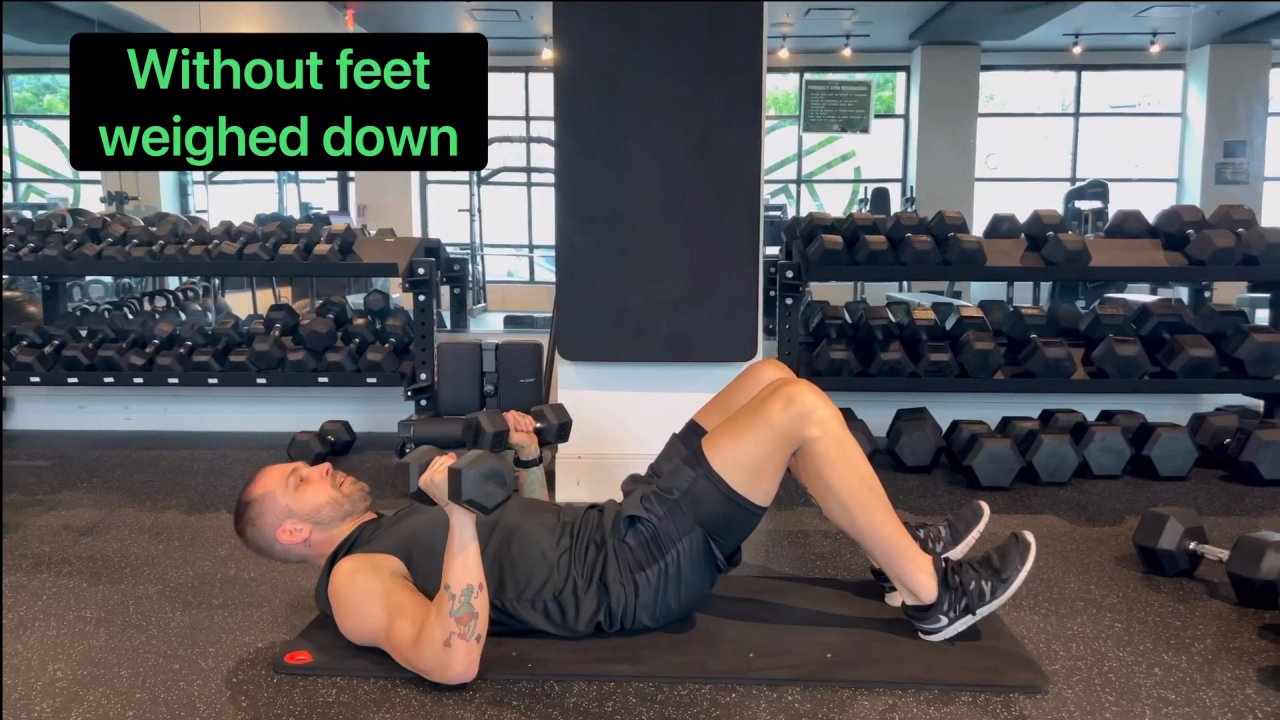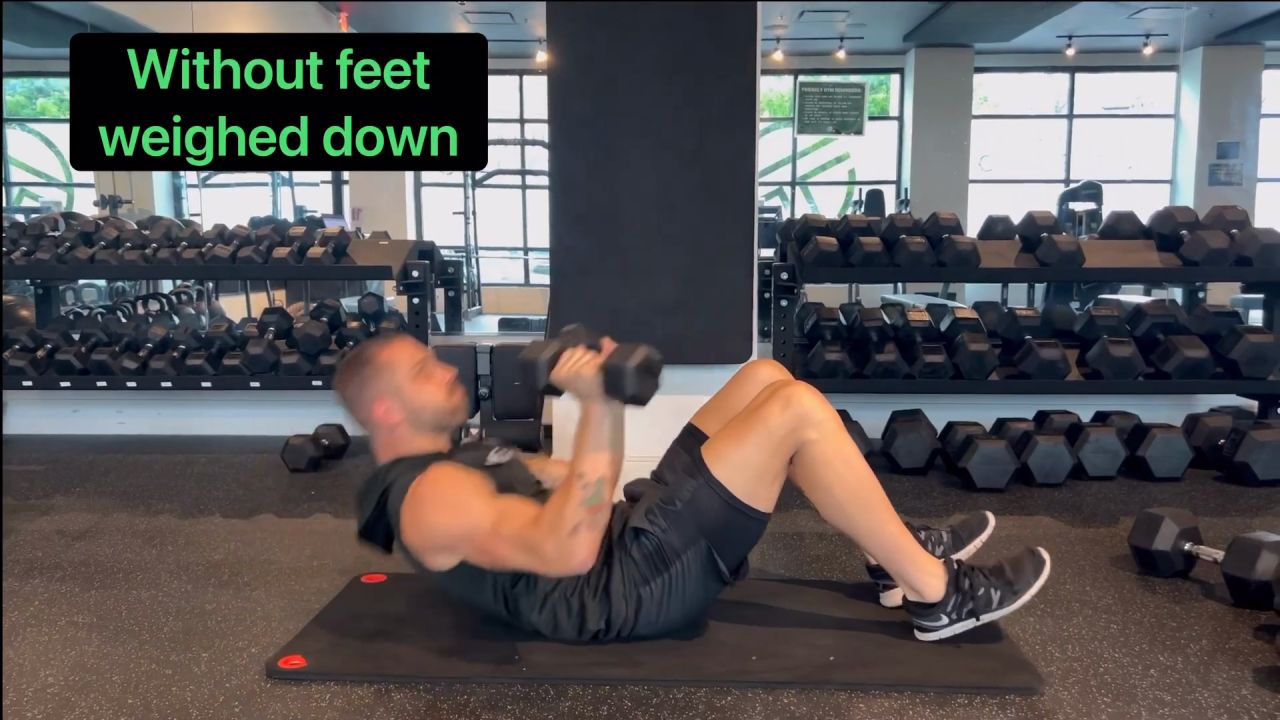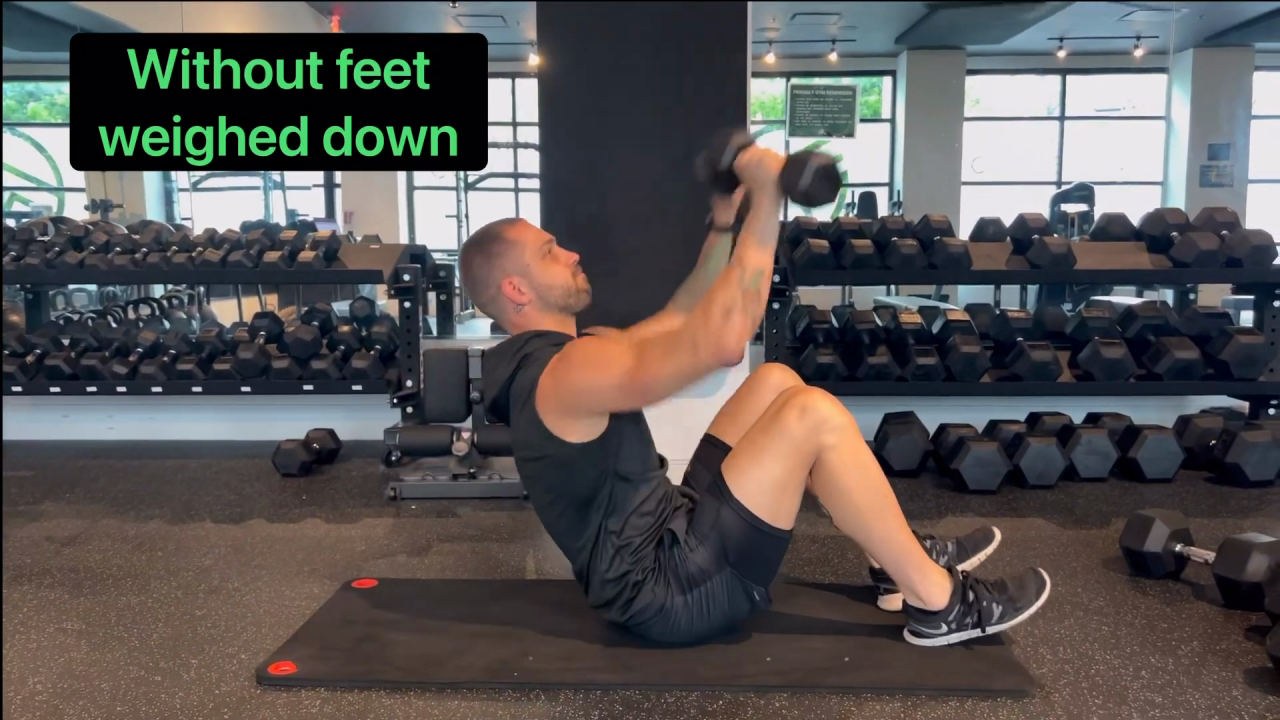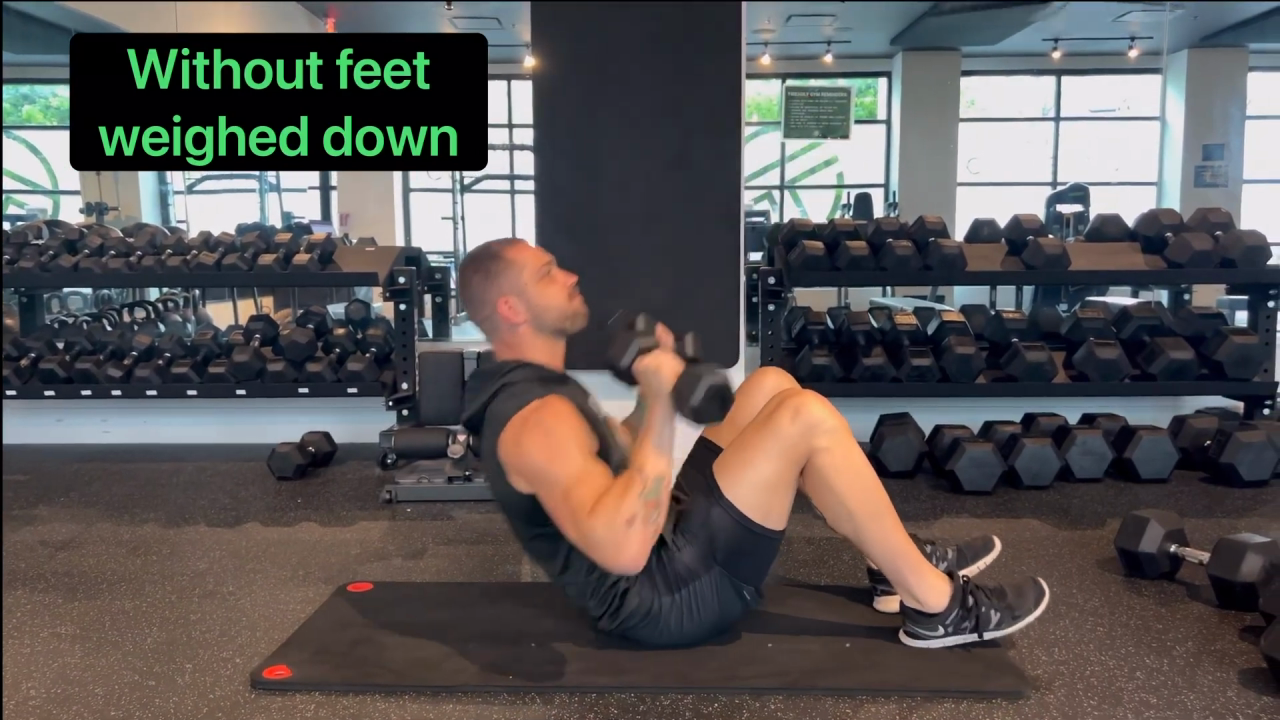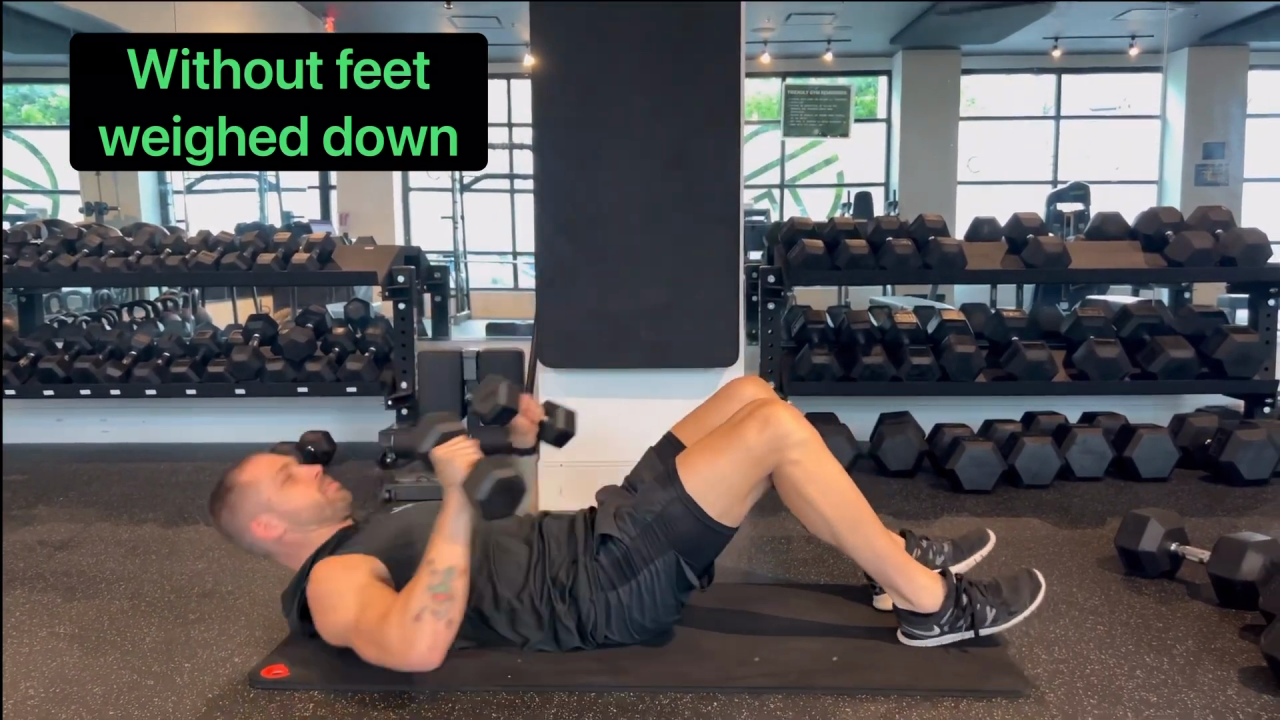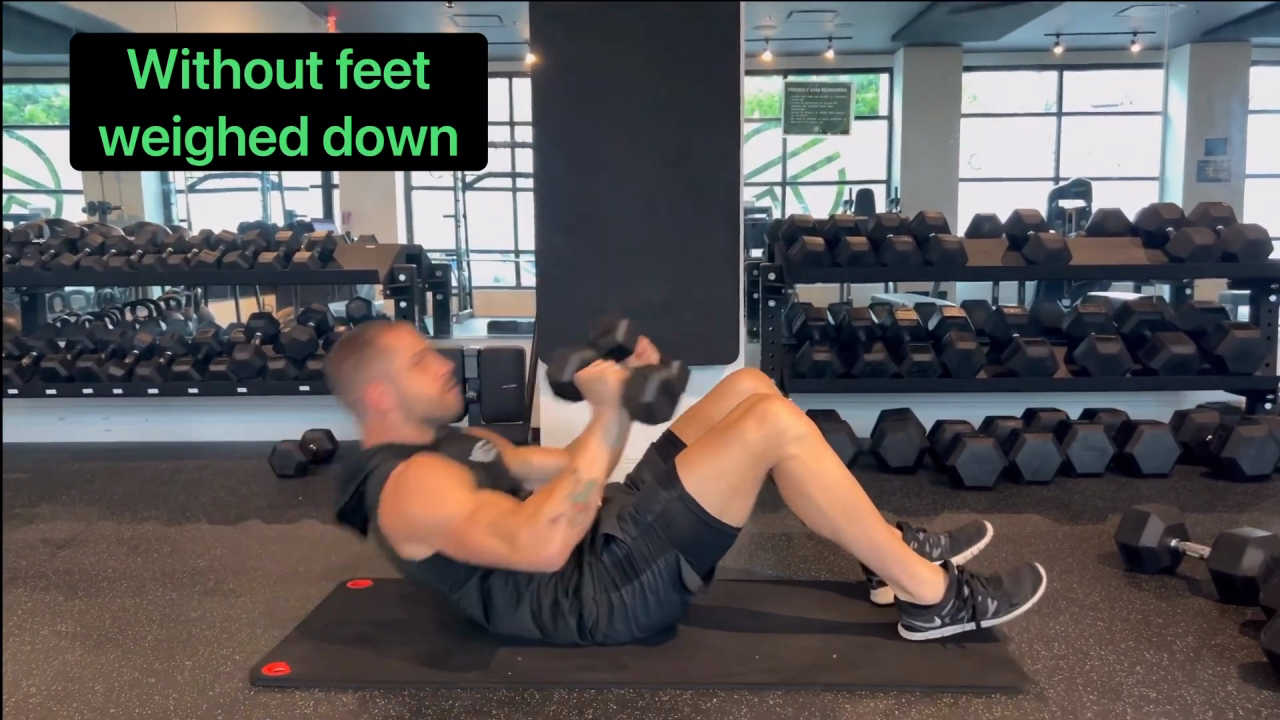
dt=0.5s
person 1, frame 1
left shoulder: (393, 535)
right shoulder: (357, 579)
right elbow: (454, 662)
left wrist: (526, 462)
right wrist: (460, 516)
left hip: (622, 531)
right hip: (635, 573)
left knee: (772, 379)
right knee: (802, 408)
left ankle: (899, 549)
right ankle: (934, 593)
person 1, frame 2
left shoulder: (453, 466)
right shoulder: (430, 499)
right elbow: (570, 549)
left wrist: (599, 403)
right wrist: (596, 408)
left hip: (641, 532)
right hip: (644, 583)
left knee: (764, 379)
right knee: (797, 409)
left ankle: (896, 554)
right ankle: (937, 594)
person 1, frame 3
left shoulder: (560, 351)
right shoulder: (570, 375)
left elbow: (681, 321)
right elbow: (724, 340)
left wrist: (726, 216)
right wrist: (765, 198)
left hip: (670, 540)
right hip: (665, 592)
left knee: (775, 384)
right knee: (815, 416)
left ankle: (902, 562)
right ankle: (940, 604)
person 1, frame 4
left shoulder: (532, 390)
right shoulder: (535, 420)
right elbow: (624, 547)
left wrist: (658, 371)
right wrist: (660, 403)
left hip: (663, 557)
right hip: (662, 599)
left knee: (770, 386)
right knee: (806, 417)
left ankle: (900, 565)
right ankle: (937, 607)
person 1, frame 5
left shoulder: (368, 541)
right shoulder: (334, 584)
right elbow: (419, 646)
left wrist: (517, 452)
right wrist: (455, 497)
left hip: (597, 538)
right hip: (611, 586)
left knee: (752, 394)
right knee: (777, 427)
left ankle: (897, 556)
right ankle: (933, 602)
person 1, frame 6
left shoulder: (441, 447)
right shoulder: (408, 490)
left elbow: (566, 471)
right elbow: (541, 542)
left wrist: (623, 387)
right wrist: (606, 413)
left hip: (619, 536)
right hip: (614, 592)
left knee: (749, 387)
right knee: (774, 425)
left ankle: (896, 551)
right ankle: (931, 595)
